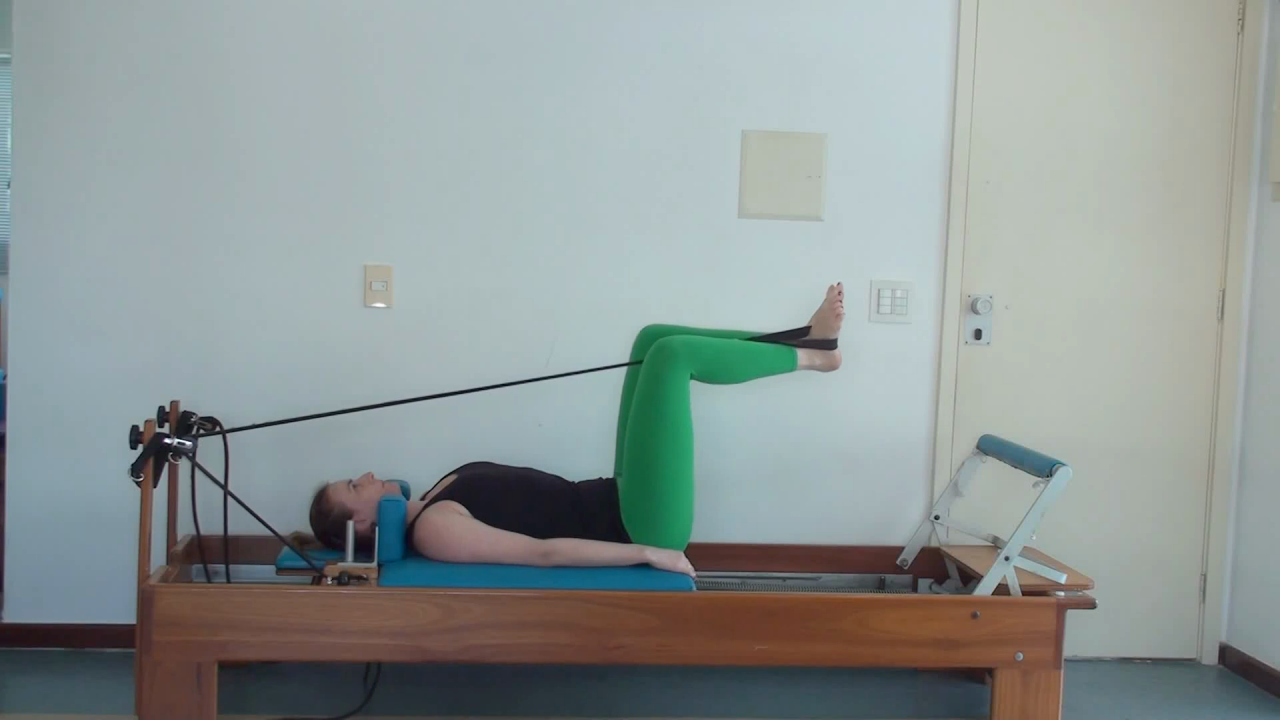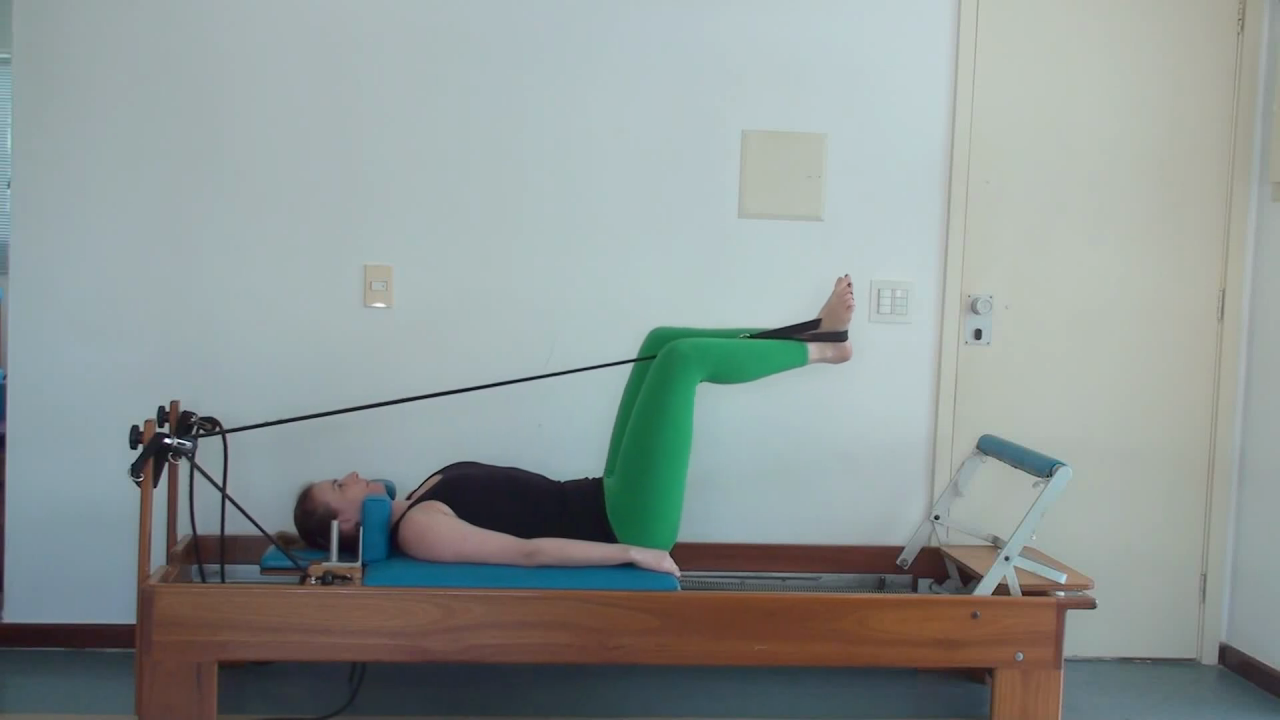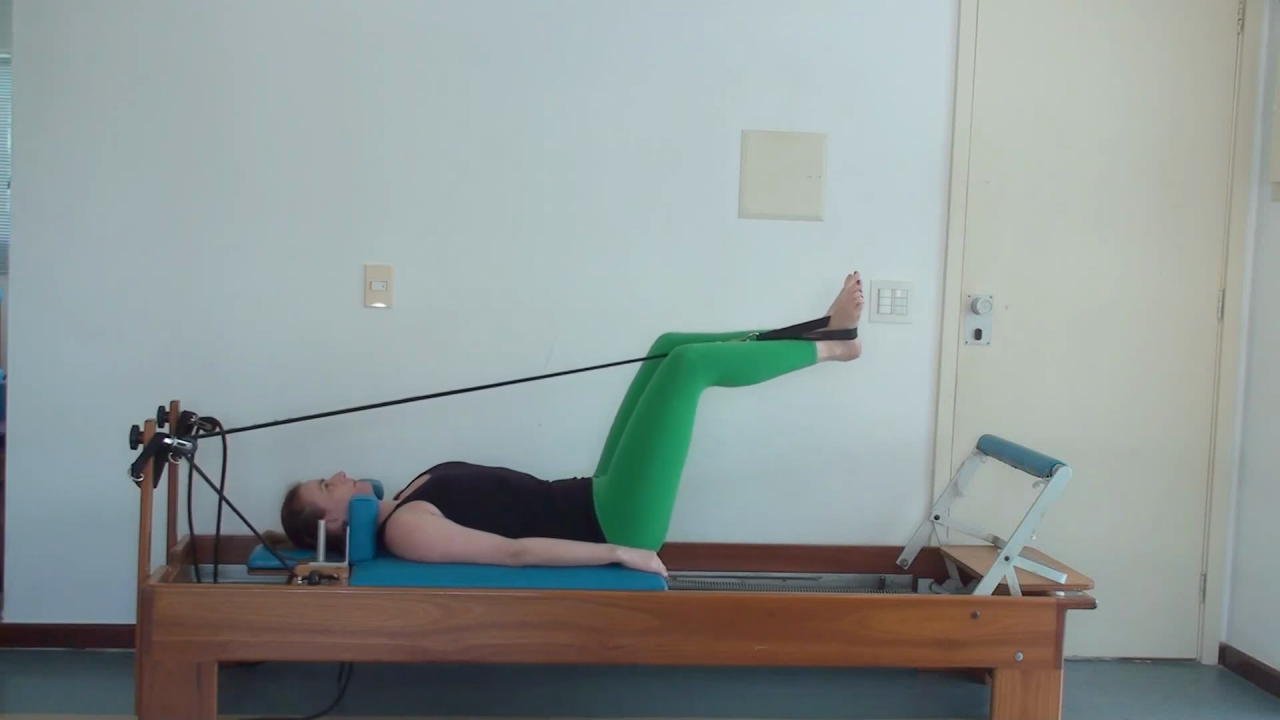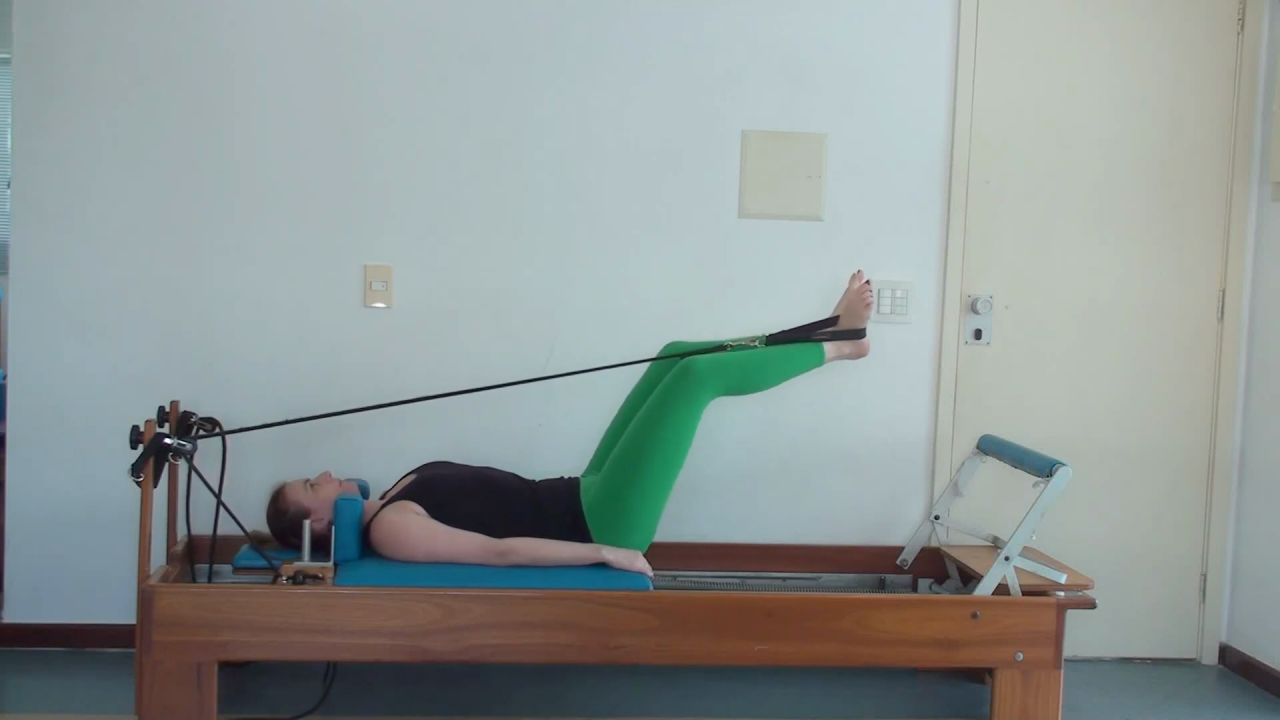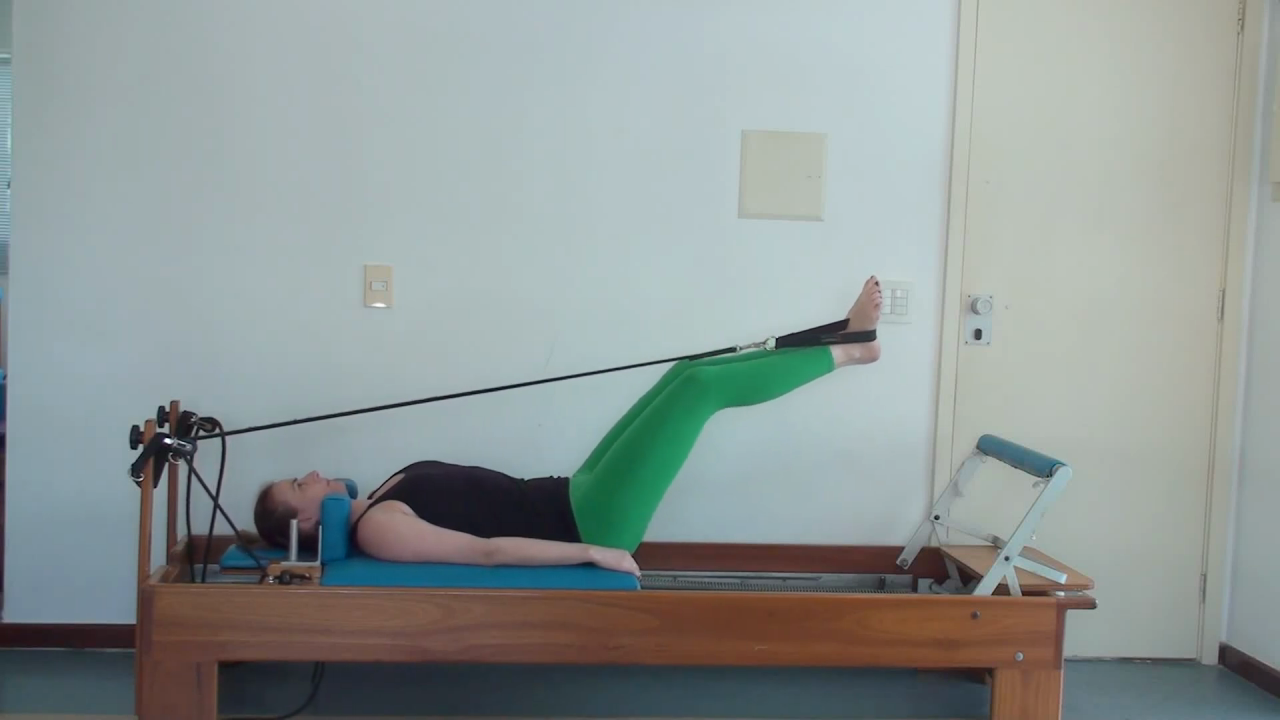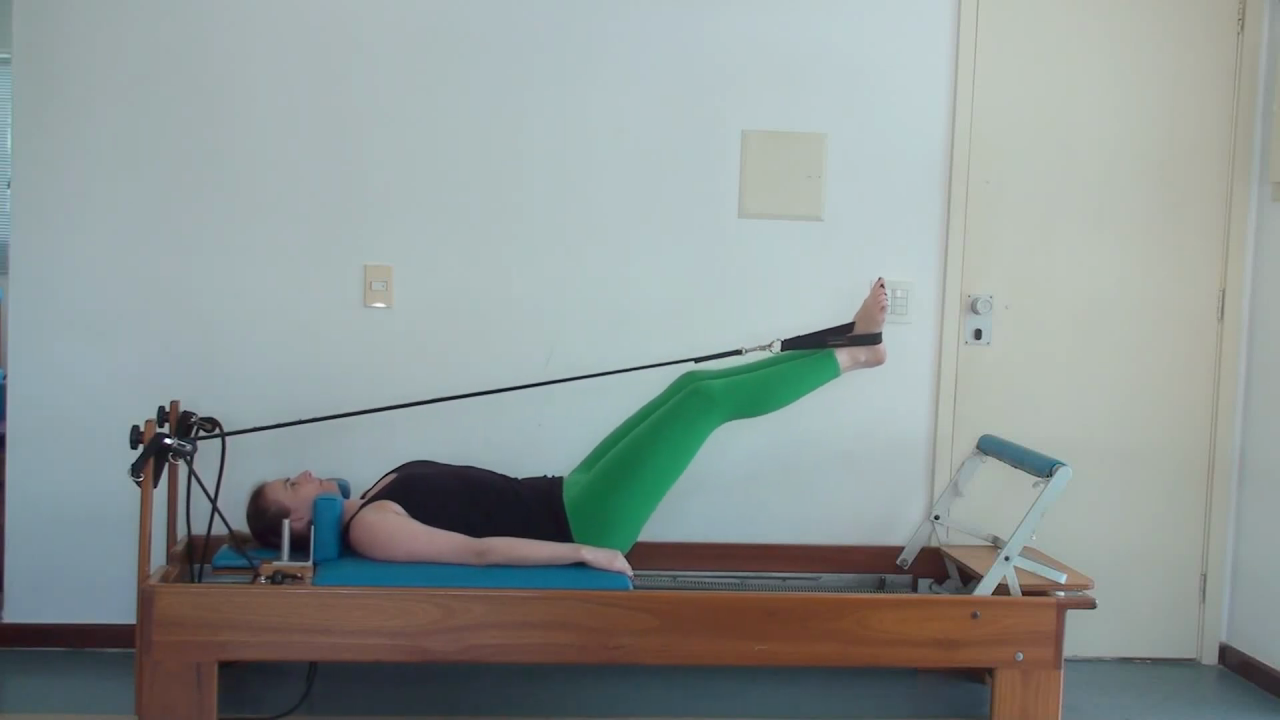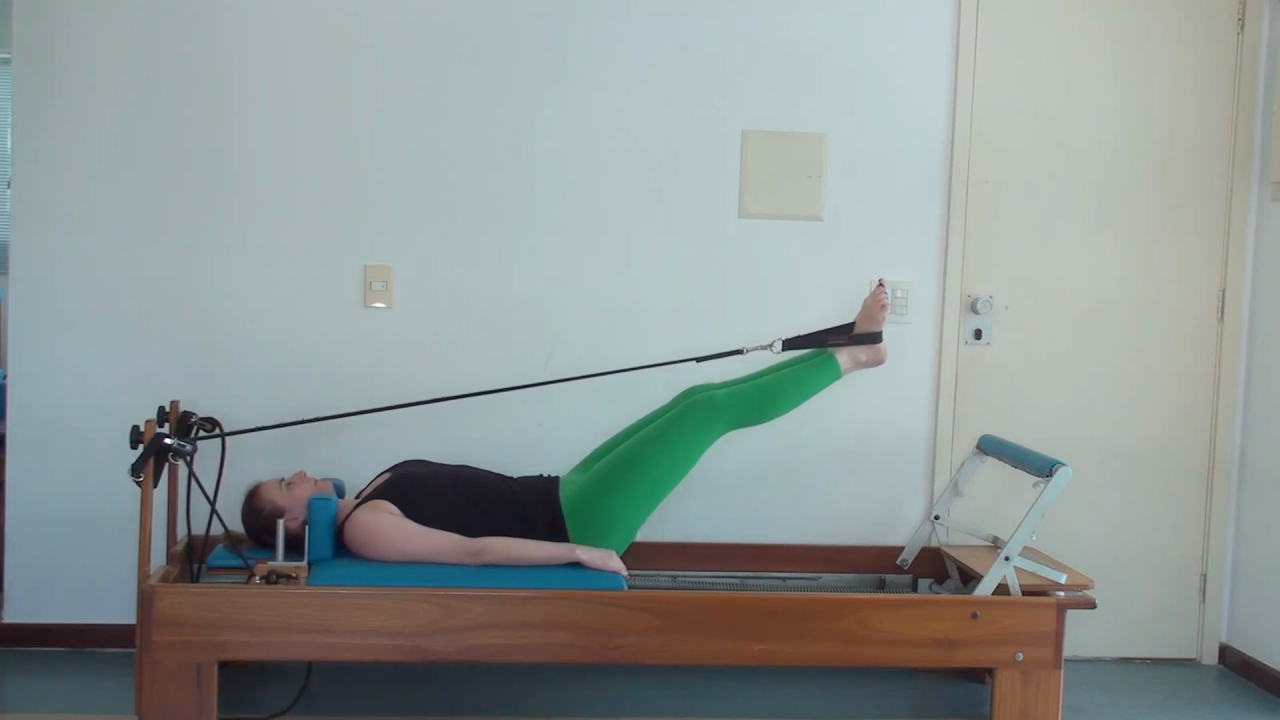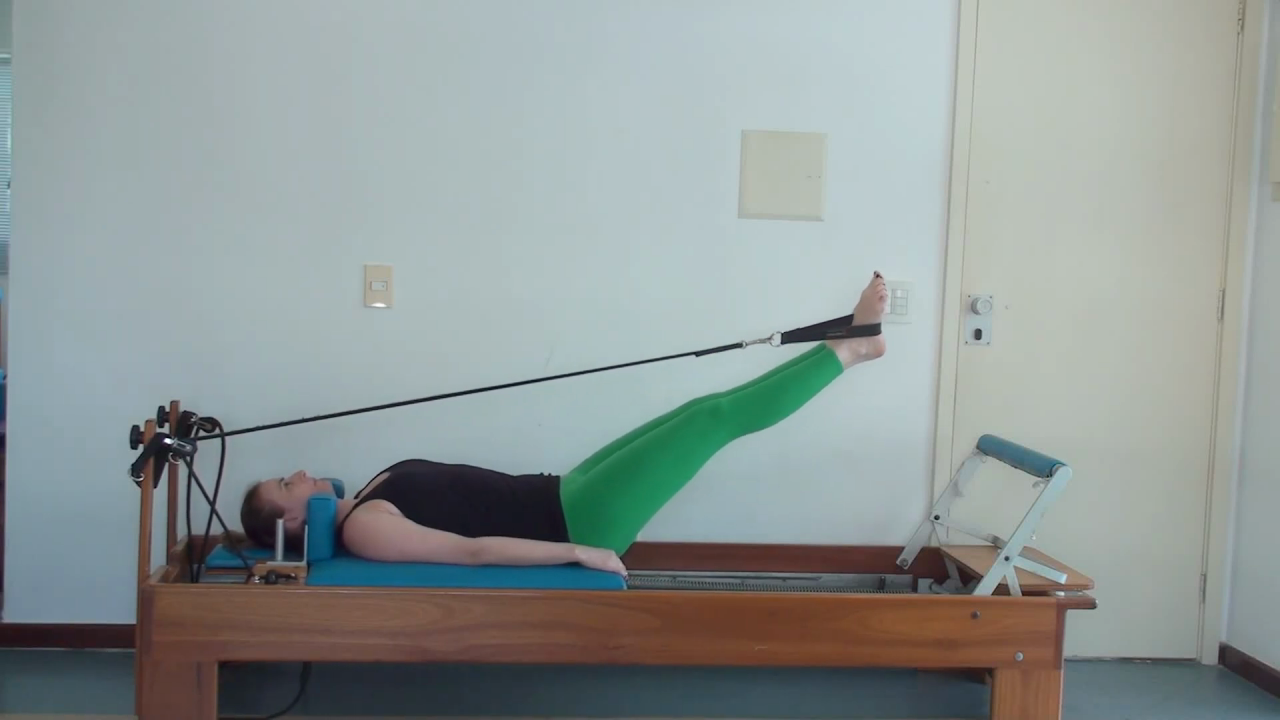
dt=0.4s
person 1, frame 1
left shoulder: (436, 500)
right shoulder: (434, 531)
right elbow: (542, 553)
right wrist: (647, 552)
left hip: (618, 500)
right hip: (641, 525)
left knee: (655, 340)
right knee: (671, 353)
left ankle: (803, 342)
right ankle: (808, 357)
person 1, frame 2
left shoulder: (422, 501)
right shoulder: (418, 531)
right elbow: (527, 552)
right wrist: (632, 554)
left hip: (606, 500)
right hip: (627, 525)
left knee: (662, 341)
right knee: (683, 358)
left ankle: (812, 336)
right ankle: (819, 350)
person 1, frame 3
left shoulder: (412, 498)
right shoulder: (405, 531)
right elbow: (514, 551)
right wrist: (620, 553)
left hip: (595, 497)
right hip: (612, 523)
left knee: (670, 347)
right knee: (689, 364)
left ankle: (815, 335)
right ankle: (827, 348)
person 1, frame 4
left shoulder: (395, 501)
right shoulder: (389, 531)
right elbow: (498, 550)
right wrist: (604, 552)
left hip: (582, 496)
right hip: (599, 523)
left knee: (678, 355)
right knee: (697, 375)
left ankle: (827, 334)
right ankle: (834, 348)
person 1, frame 5
left shoulder: (382, 500)
right shoulder: (377, 530)
right elbow: (487, 550)
right wrist: (592, 553)
left hip: (572, 496)
right hip: (586, 522)
left knee: (689, 372)
right knee: (703, 386)
left ankle: (839, 340)
right ankle: (846, 352)
person 1, frame 6
left shoulder: (375, 499)
right shoulder: (369, 530)
right elbow: (478, 551)
right wrist: (583, 553)
left hip: (565, 496)
right hip: (578, 523)
left knee: (693, 384)
right knee: (708, 399)
left ankle: (846, 345)
right ankle: (850, 357)
person 1, frame 7
left shoulder: (370, 498)
right shoulder: (364, 529)
right elbow: (472, 550)
right wrist: (578, 552)
left hip: (562, 497)
right hip: (572, 521)
left knee: (699, 398)
right knee: (711, 409)
left ankle: (847, 347)
right ankle: (850, 356)
person 1, frame 8
left shoulder: (370, 498)
right shoulder: (362, 530)
right elbow: (471, 551)
right wrist: (578, 553)
left hip: (560, 494)
right hip: (573, 522)
left knee: (706, 407)
right knee: (717, 416)
left ankle: (846, 344)
right ankle: (846, 351)
